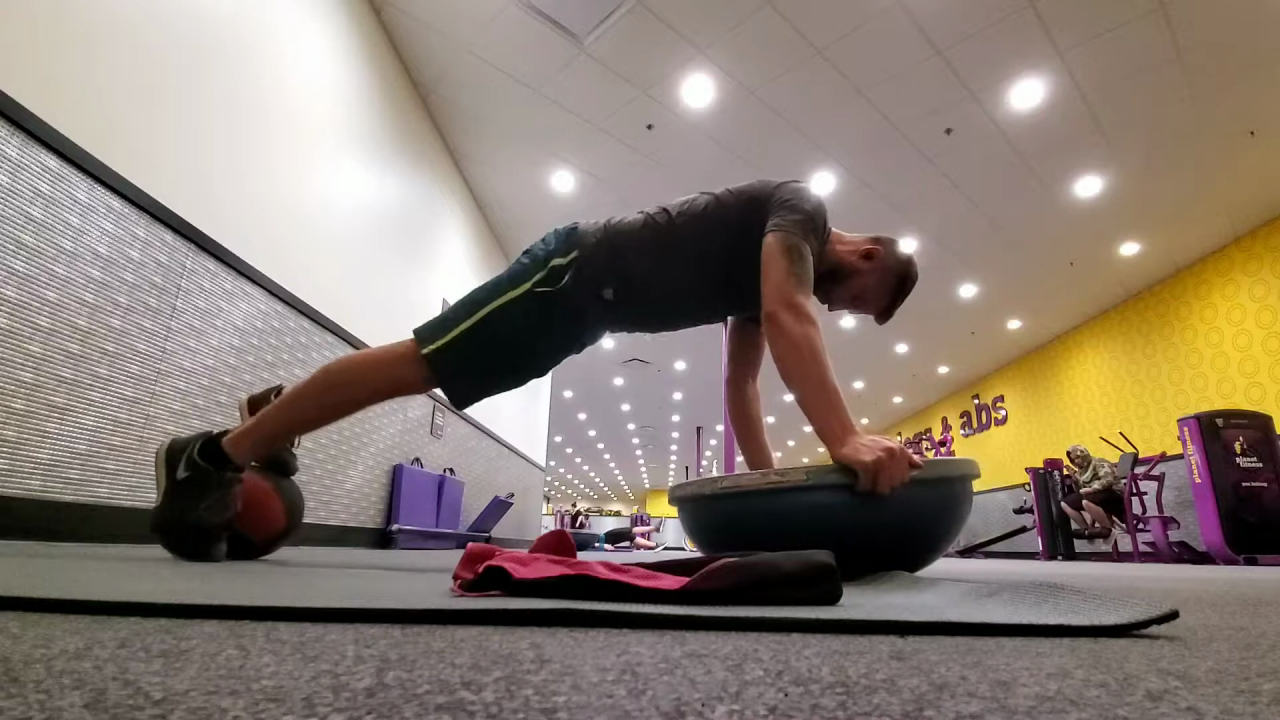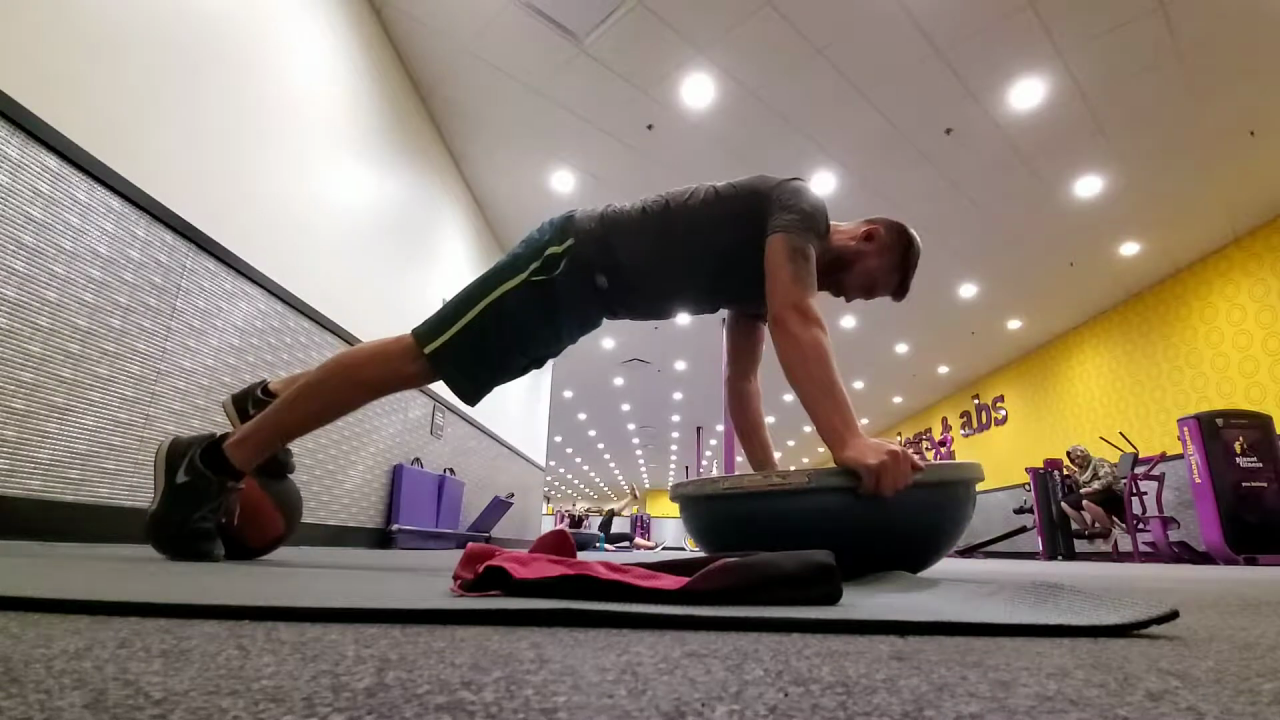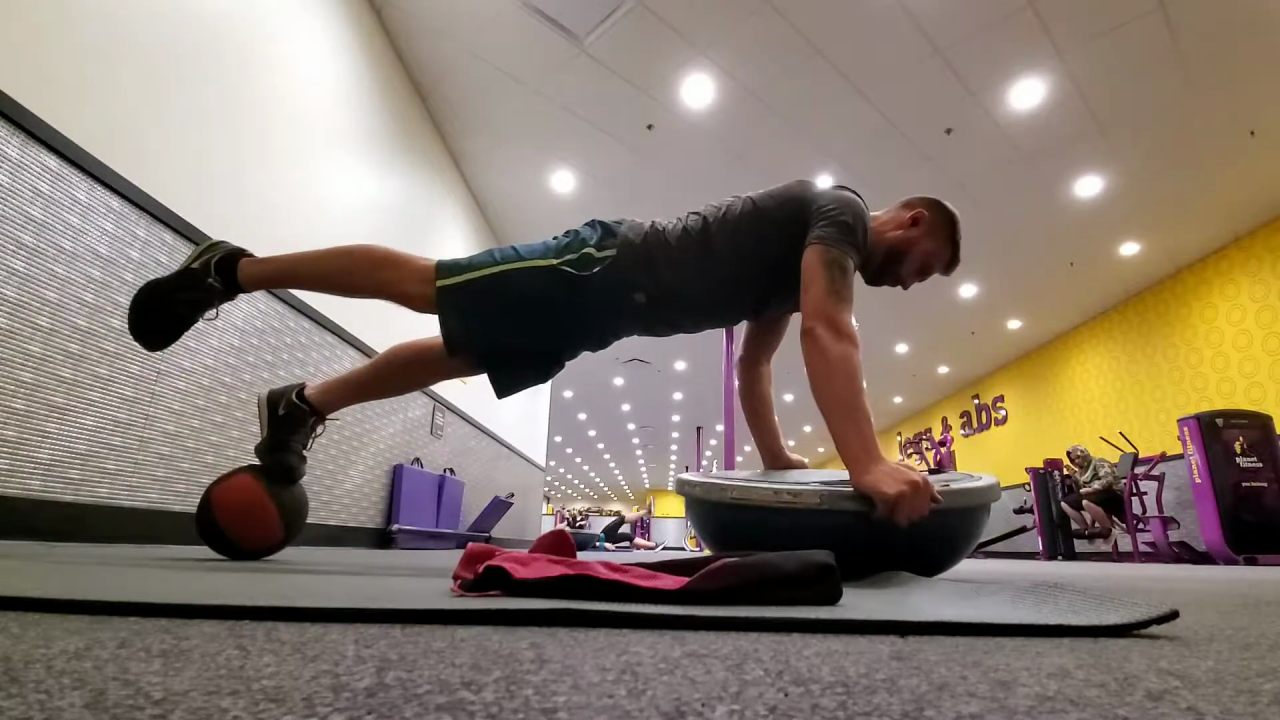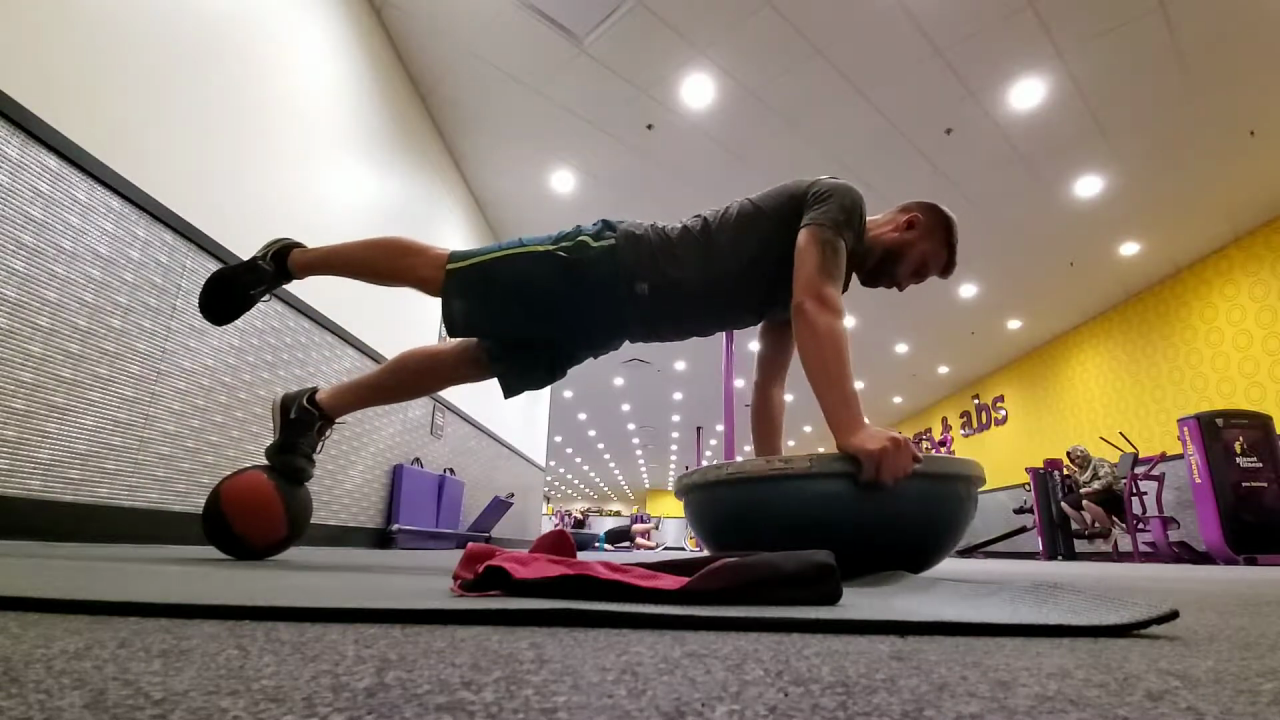
dt=1s
person 1, frame 1
left shoulder: (775, 267)
right shoulder: (800, 210)
left elbow: (740, 383)
right elbow: (789, 318)
left wrist: (769, 480)
right wrist: (845, 439)
left hip: (588, 306)
right hip: (577, 272)
left knee: (425, 366)
right knee: (415, 362)
left ankle: (278, 408)
right ankle: (210, 455)
person 1, frame 2
left shoulder: (765, 269)
right shoulder: (798, 208)
left elbow: (740, 378)
right elbow: (796, 322)
left wrist: (770, 476)
right wrist: (849, 442)
left hip: (590, 292)
right hip: (575, 261)
left knee: (423, 359)
right knee: (416, 354)
left ankle: (268, 396)
right ankle: (214, 460)
person 1, frame 3
left shoulder: (806, 263)
right shoulder: (839, 213)
left elbow: (752, 364)
right elbow: (828, 335)
left wrist: (778, 460)
right wrist: (867, 465)
left hip: (609, 304)
right hip: (604, 271)
left knee: (450, 355)
right knee: (417, 281)
left ankle: (303, 404)
right ankle: (231, 270)
person 1, frame 4
left shoulder: (830, 271)
right shoulder: (838, 204)
left elbow: (768, 380)
right elbow: (814, 308)
right wrist: (852, 430)
left hip: (612, 316)
right hip: (606, 270)
left knee: (465, 360)
right knee: (435, 270)
left ankle: (316, 406)
right ankle: (287, 261)
